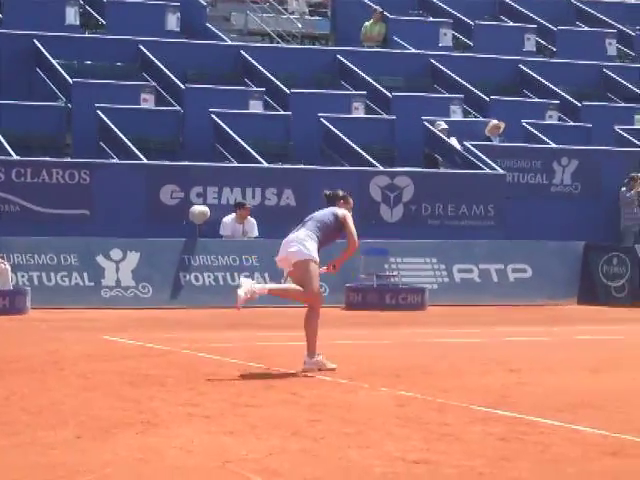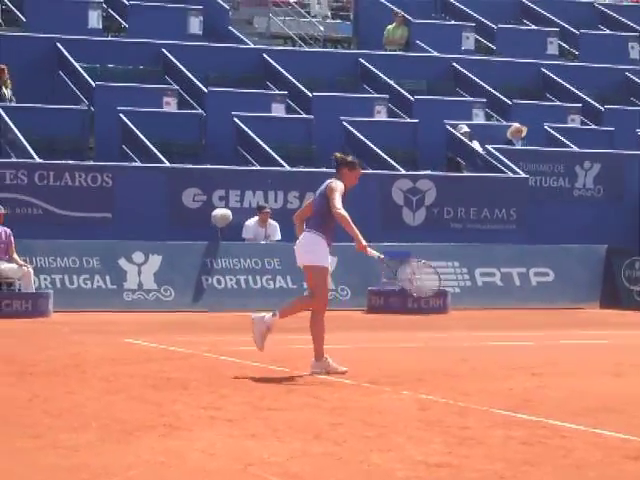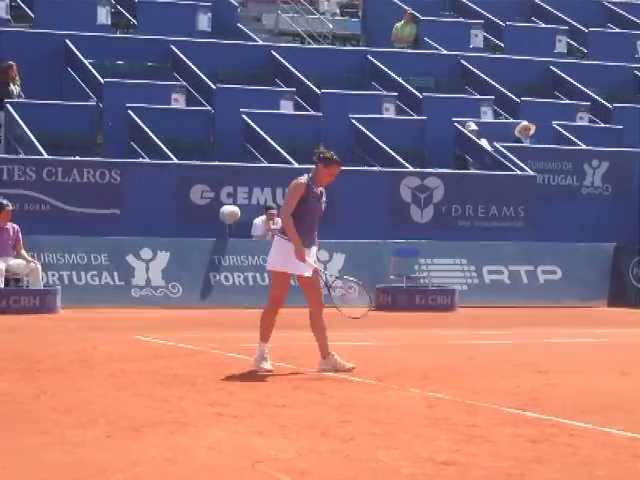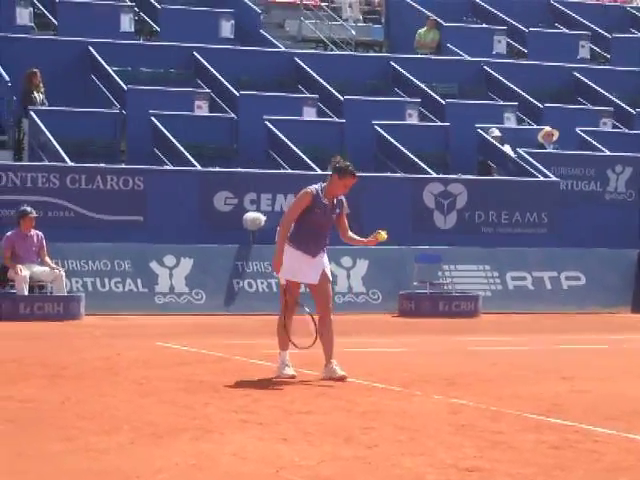
dt=0.5s
person 1, frame 1
left shoulder: (319, 215)
right shoulder: (342, 213)
right elbow: (353, 242)
right wrist: (336, 263)
left hip: (288, 246)
right hip: (303, 244)
left knee: (315, 302)
right knee: (311, 295)
left ankle: (312, 358)
right ankle: (257, 288)
person 1, frame 2
left shoulder: (325, 190)
right shoulder: (335, 184)
left elbow: (298, 217)
right elbow: (338, 211)
left wrist: (302, 242)
right wrist: (358, 237)
left hip: (314, 246)
right hip: (315, 244)
left knee: (320, 304)
right knee: (317, 300)
left ankle: (320, 360)
right ankle: (266, 320)
person 1, frame 3
left shoulder: (321, 192)
right shoulder: (299, 184)
right elbow: (284, 215)
left wrist: (312, 248)
right wrist: (297, 245)
left hip: (307, 252)
right hip: (286, 249)
left knee: (317, 305)
right knee: (276, 302)
left ankle: (327, 358)
right ankle: (261, 354)
person 1, frame 4
left shoulder: (340, 204)
right shoulder: (310, 194)
left elbow: (345, 234)
right elbow: (285, 222)
left wrist: (366, 241)
right wrist: (278, 254)
left hip: (318, 259)
right hip: (295, 255)
left knee: (326, 311)
right knee: (288, 310)
left ankle: (330, 365)
right ankle: (283, 361)
